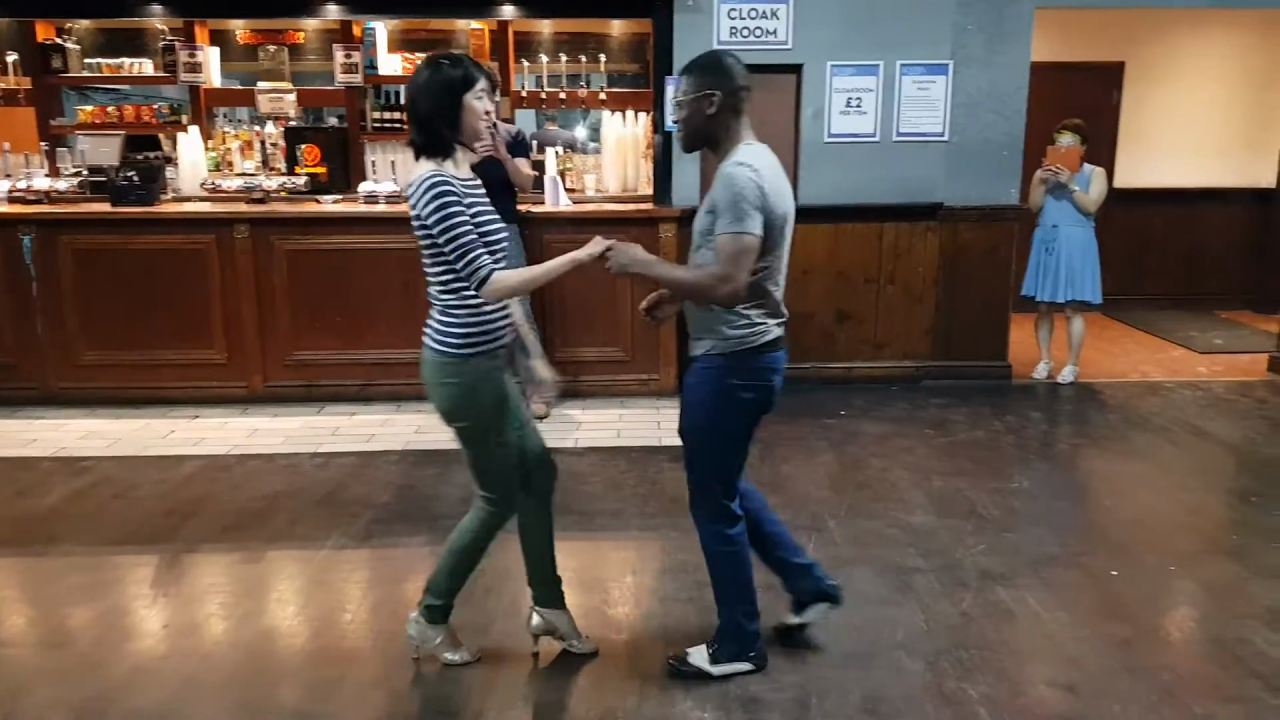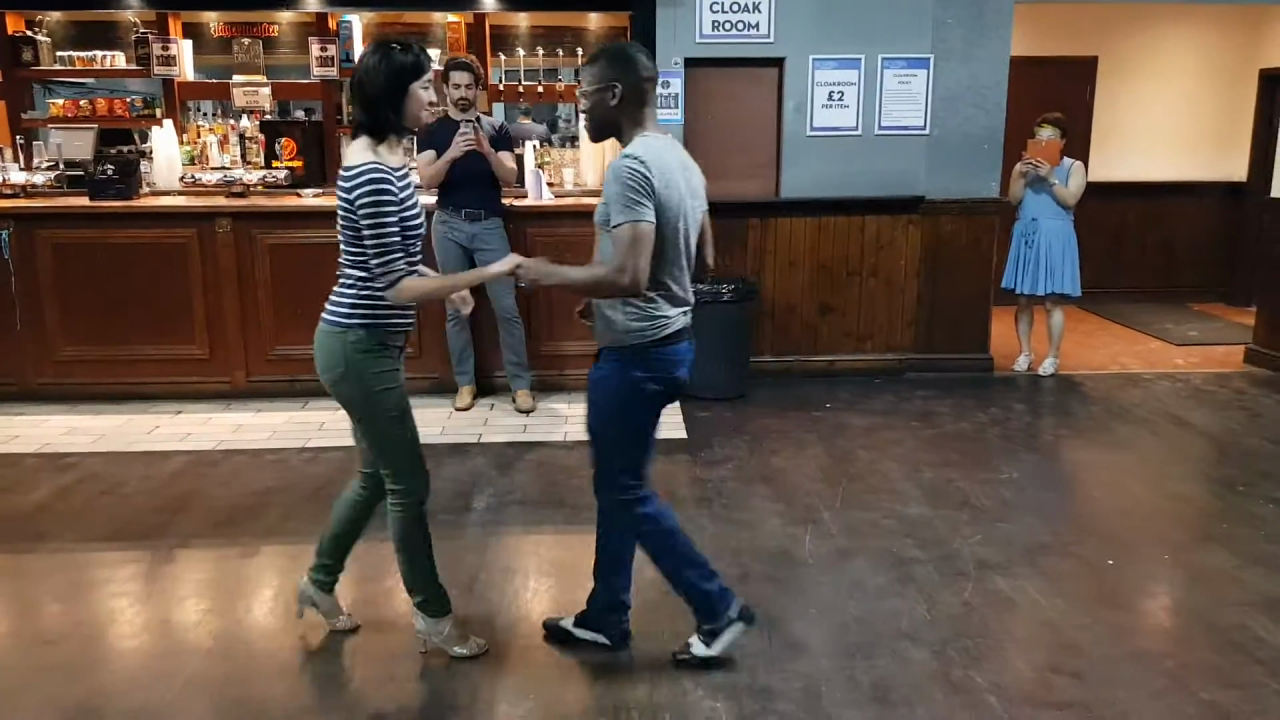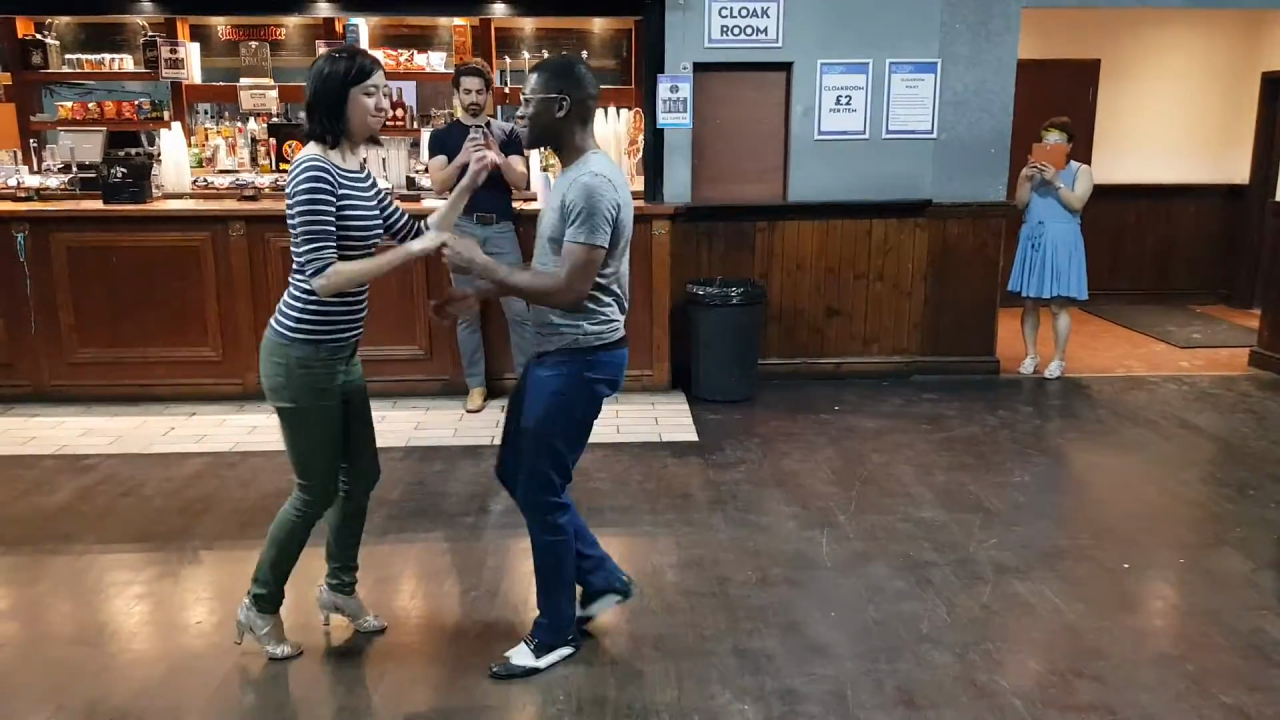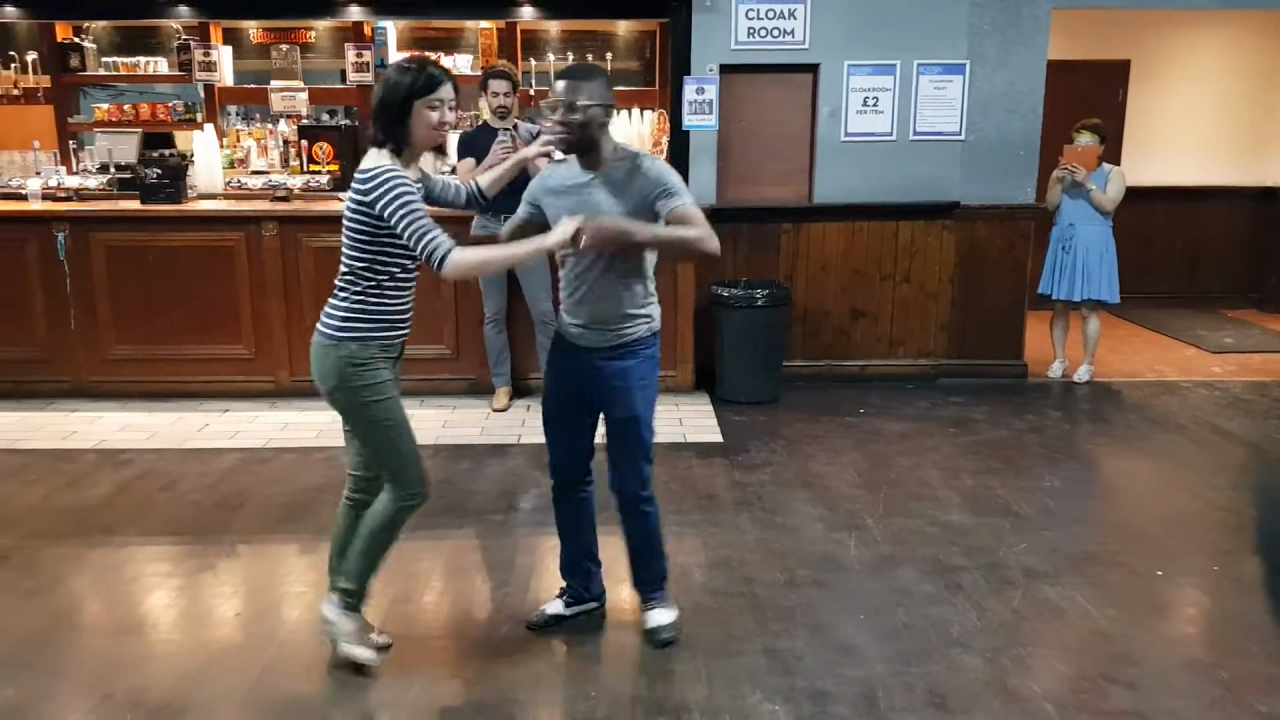
dt=0.5s
person 1, frame 1
left shoulder: (740, 175)
right shoulder: (755, 164)
left elbow: (727, 284)
left wrist: (647, 265)
right wrist: (677, 292)
left hip: (731, 362)
right hip: (748, 356)
left knee: (712, 503)
right knee: (724, 489)
left ankle: (738, 644)
right ankle: (810, 584)
person 1, frame 2
left shoulder: (631, 168)
right shoulder: (677, 158)
left elbow: (629, 276)
right elbow: (699, 260)
left wrist: (551, 274)
left hip: (636, 354)
right hip: (666, 344)
left knee: (625, 492)
right knee: (619, 484)
left ankle: (719, 608)
right ankle: (603, 618)
person 1, frame 3
left shoulder: (592, 185)
right shoulder: (575, 175)
left elbow: (568, 291)
left wrist: (479, 263)
right wrist: (480, 292)
left hip: (579, 359)
right hip: (560, 354)
left knee: (539, 492)
right knee: (516, 472)
left ankle: (554, 633)
right ankle: (601, 580)
person 1, frame 4
left shoulder: (648, 174)
right shoulder: (549, 179)
left elbow: (707, 243)
right elbow: (506, 246)
left wrist: (631, 232)
left hip: (628, 350)
right hip: (570, 348)
left knee: (630, 483)
right knee: (567, 477)
left ankle: (656, 593)
right ankle: (581, 589)
person 2, frame 1
left shoulder: (463, 175)
right shoulder: (437, 185)
right elbow: (487, 284)
right wrist: (579, 257)
left hip: (483, 358)
right hip: (464, 364)
left knee: (536, 473)
right knee: (499, 496)
left ankle: (548, 606)
right ankle: (429, 619)
person 2, frame 2
left shoulder: (388, 160)
right shoulder: (370, 172)
right elbow: (394, 286)
left wrist: (446, 280)
right wrist: (486, 273)
left hip: (371, 345)
right hip: (358, 348)
left knee: (377, 476)
right knee: (410, 482)
left ankle: (318, 583)
right ankle: (434, 616)
person 2, frame 3
left shoulder: (356, 170)
right shoulder: (314, 169)
left elbow: (411, 236)
right elbow: (323, 277)
left wrist: (468, 186)
right wrist: (409, 253)
left hip: (337, 352)
right hip: (303, 353)
left knee: (361, 474)
right knee: (318, 488)
left ankle: (340, 588)
right ankle: (259, 606)
person 2, frame 4
left shoulder: (404, 174)
right shoulder: (381, 176)
left elbow: (467, 194)
right elbow: (448, 261)
left wrist: (524, 157)
right wrist: (543, 245)
left hip: (367, 353)
right hip: (351, 354)
left knee: (369, 481)
right knee: (409, 486)
left ankle: (344, 601)
right ankle: (344, 604)
person 3, frame 1
left shoulder: (513, 135)
left elbow: (526, 183)
left wrist: (504, 157)
left hip: (505, 231)
left knee: (521, 313)
left ankle: (534, 388)
person 3, frame 2
left shoulder: (497, 129)
right shoulder: (432, 131)
left elbow: (510, 177)
right elbow: (426, 180)
left wrist: (487, 151)
right wrist: (451, 154)
left hip: (489, 224)
right hip: (448, 225)
left knee: (507, 308)
right knee: (456, 309)
left ankle: (521, 385)
right ankle: (465, 383)
person 3, frame 3
left shoulder: (507, 133)
right shoulder: (442, 136)
left elbow: (521, 182)
right elbow: (438, 184)
left wrist: (497, 156)
right wrist: (461, 159)
left hip: (500, 228)
right hip: (460, 227)
left knee: (517, 310)
right knee: (467, 312)
right ankle: (476, 385)
person 3, frame 4
left shoulder: (533, 134)
right shoulder: (471, 138)
right elbow: (465, 186)
left wrist: (524, 158)
right wrist: (489, 162)
right hip: (487, 229)
left knee: (543, 311)
right knee: (494, 313)
right ankle: (502, 385)
person 4, frame 1
left shoulder: (1095, 173)
right shoulder: (1042, 172)
left elbow: (1091, 207)
right elbow: (1033, 206)
left wrist: (1071, 185)
right wrist: (1042, 183)
left hip: (1075, 244)
right hip: (1046, 242)
left knee: (1073, 309)
right knee: (1043, 306)
left ankle: (1072, 364)
right ankle: (1044, 360)
person 4, frame 2
left shoulder: (1074, 167)
right shoulder: (1022, 165)
left elbow: (1070, 200)
right elbow: (1013, 199)
left wrist: (1051, 178)
right wrist: (1022, 176)
left hip: (1055, 237)
right hip: (1026, 235)
left knee: (1053, 302)
right knee: (1024, 300)
left ankle: (1053, 357)
right ankle: (1025, 353)
person 4, frame 3
left shoulder: (1081, 171)
right shoulder: (1030, 169)
left elbow: (1077, 204)
right elbow: (1020, 203)
left wrist: (1056, 181)
right wrist: (1028, 180)
left hip: (1062, 240)
right hip: (1033, 238)
left knee: (1059, 305)
right knee: (1030, 302)
left ankle: (1059, 359)
right ankle: (1031, 355)
person 4, frame 4
left shoulder: (1113, 173)
right shoulder: (1062, 171)
left elbow: (1108, 206)
right elbow: (1050, 205)
left wrist: (1087, 183)
right wrist: (1059, 182)
left hip: (1093, 244)
right hip: (1064, 241)
left knee: (1089, 309)
right knee: (1060, 306)
left ankle: (1087, 363)
right ankle: (1059, 359)
